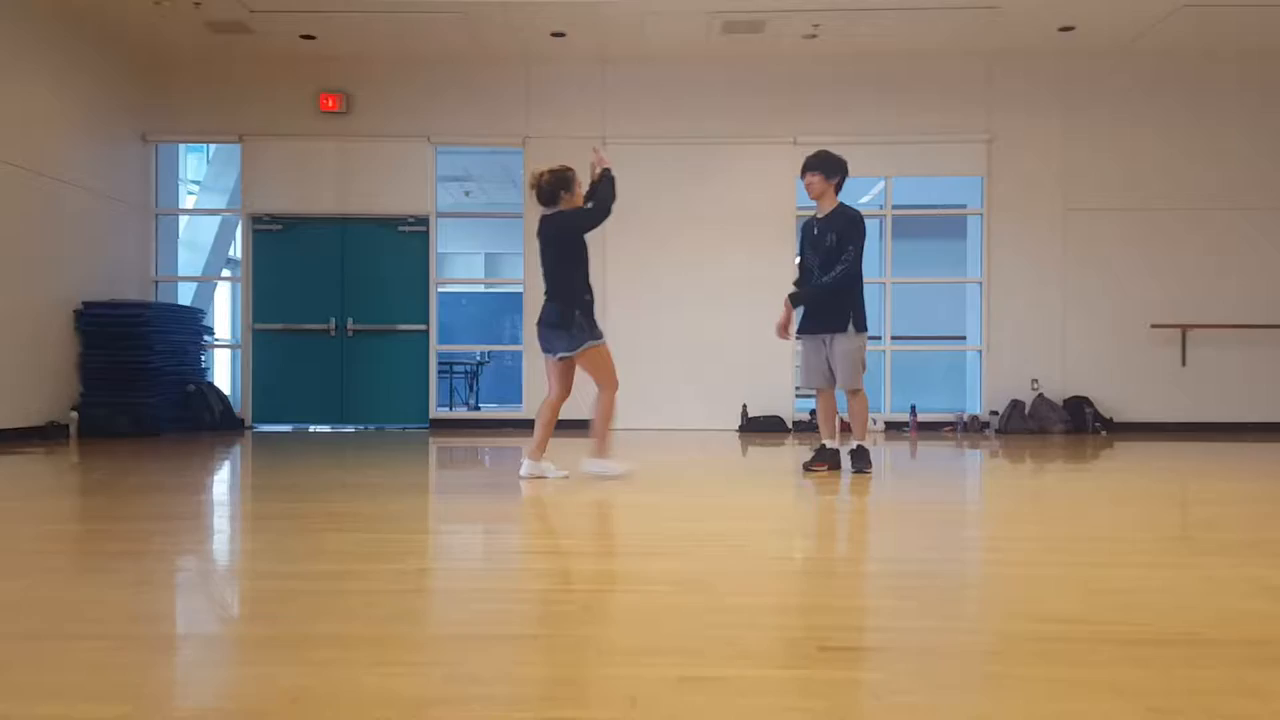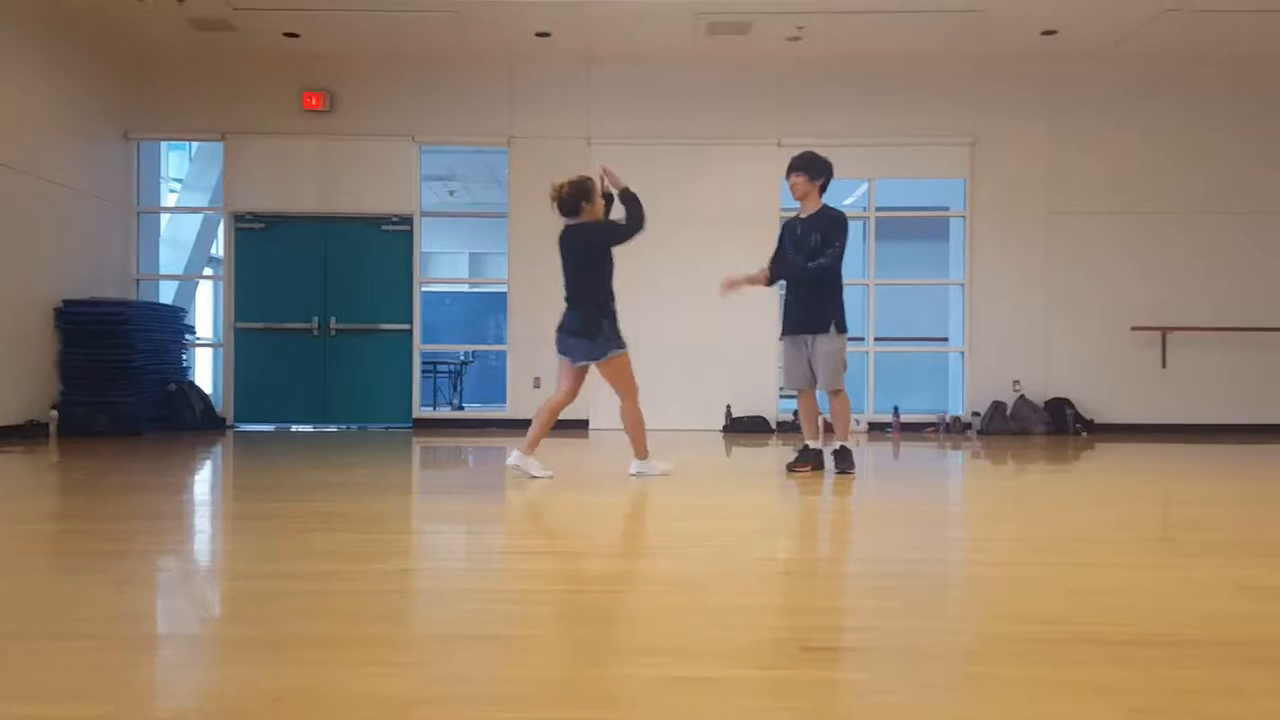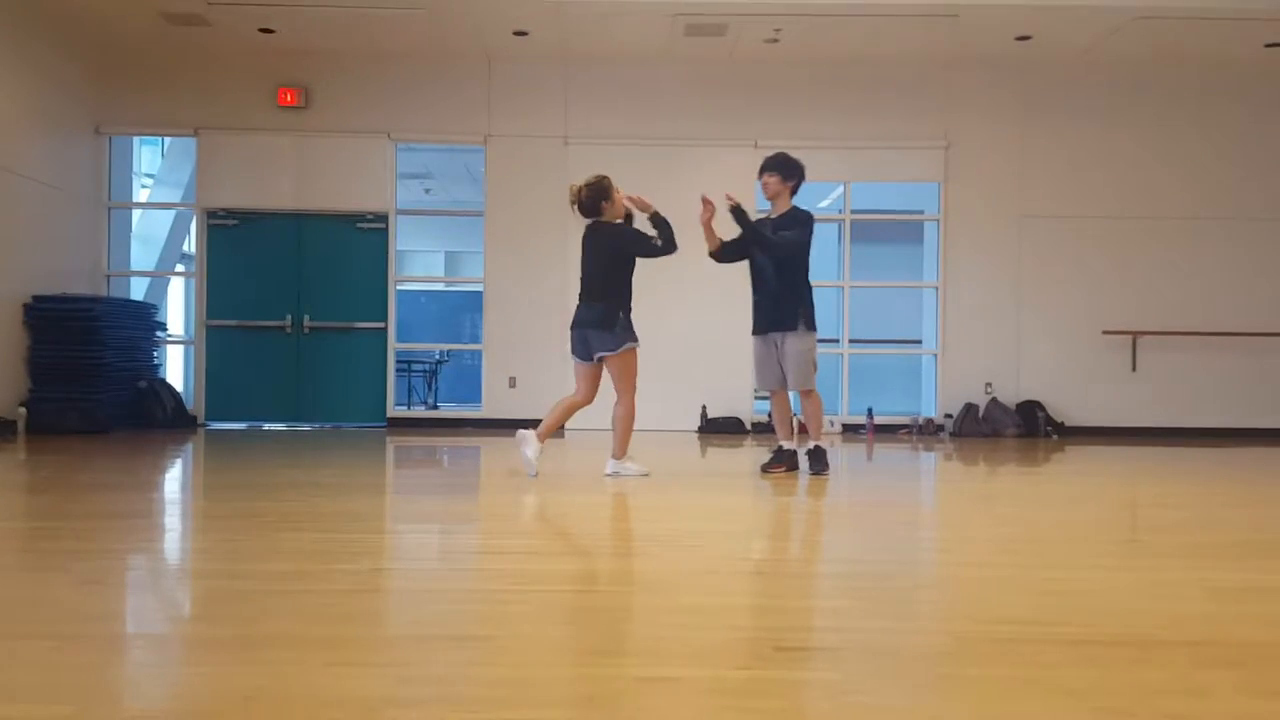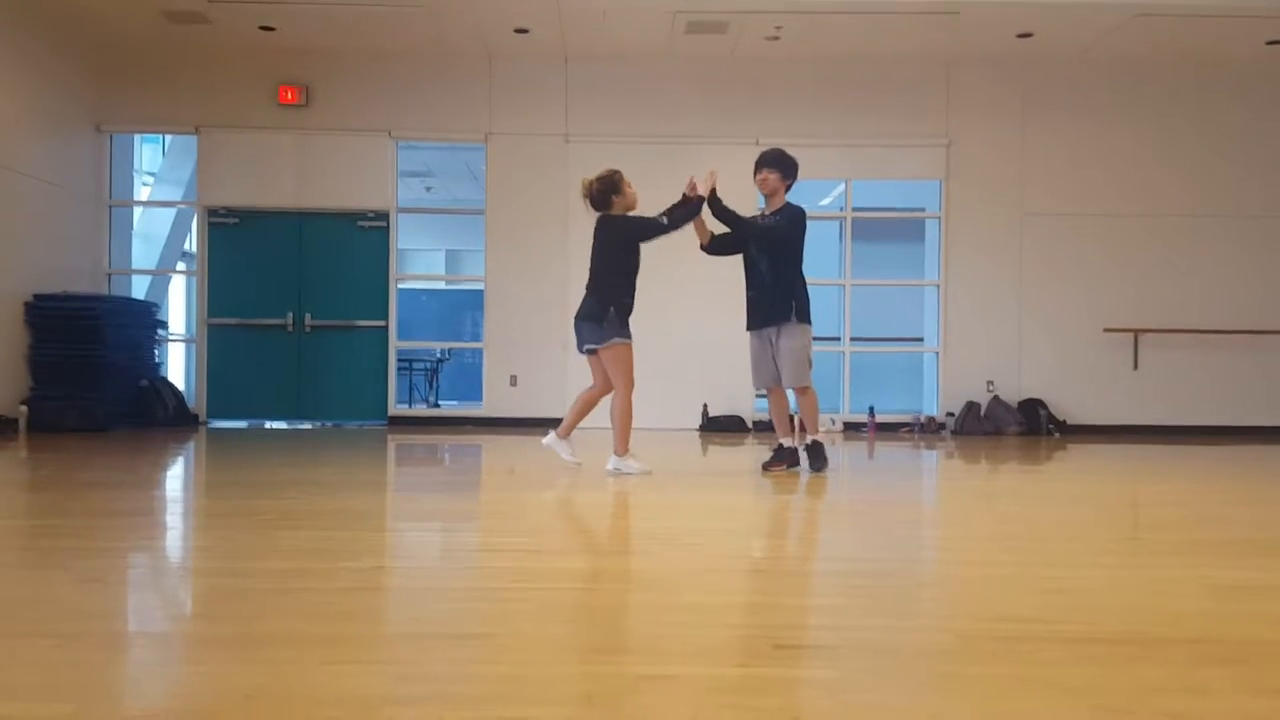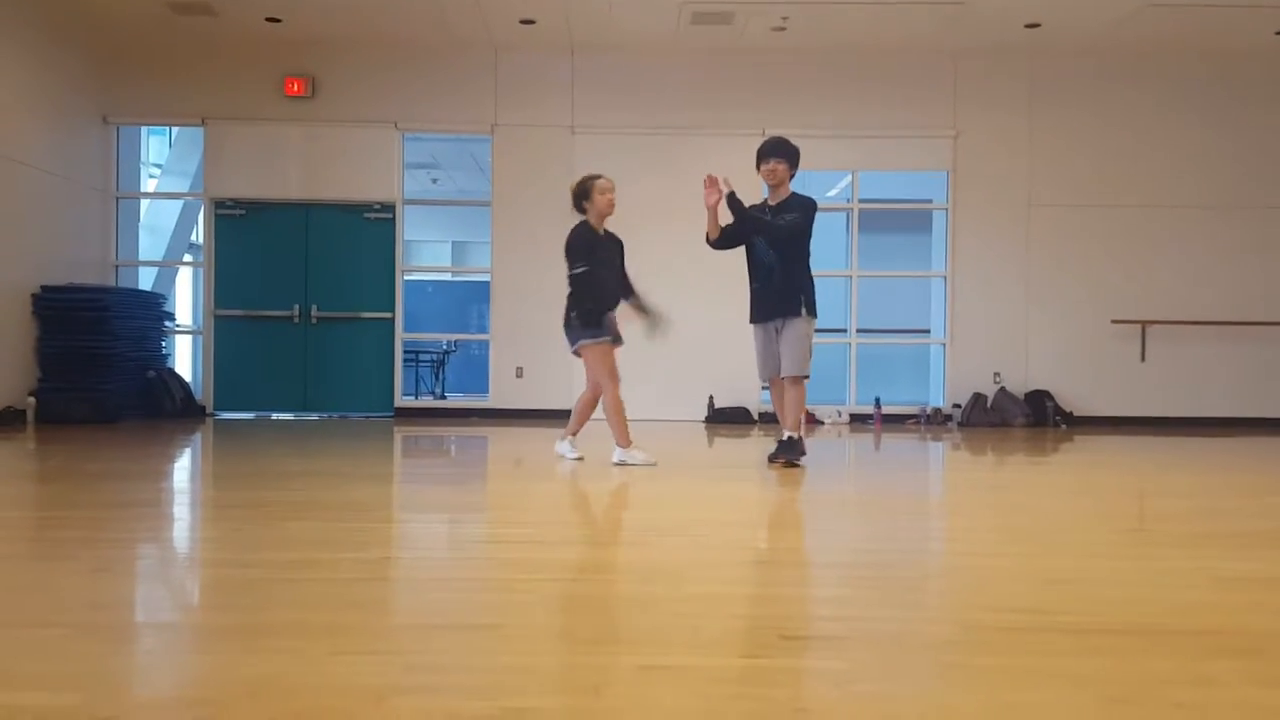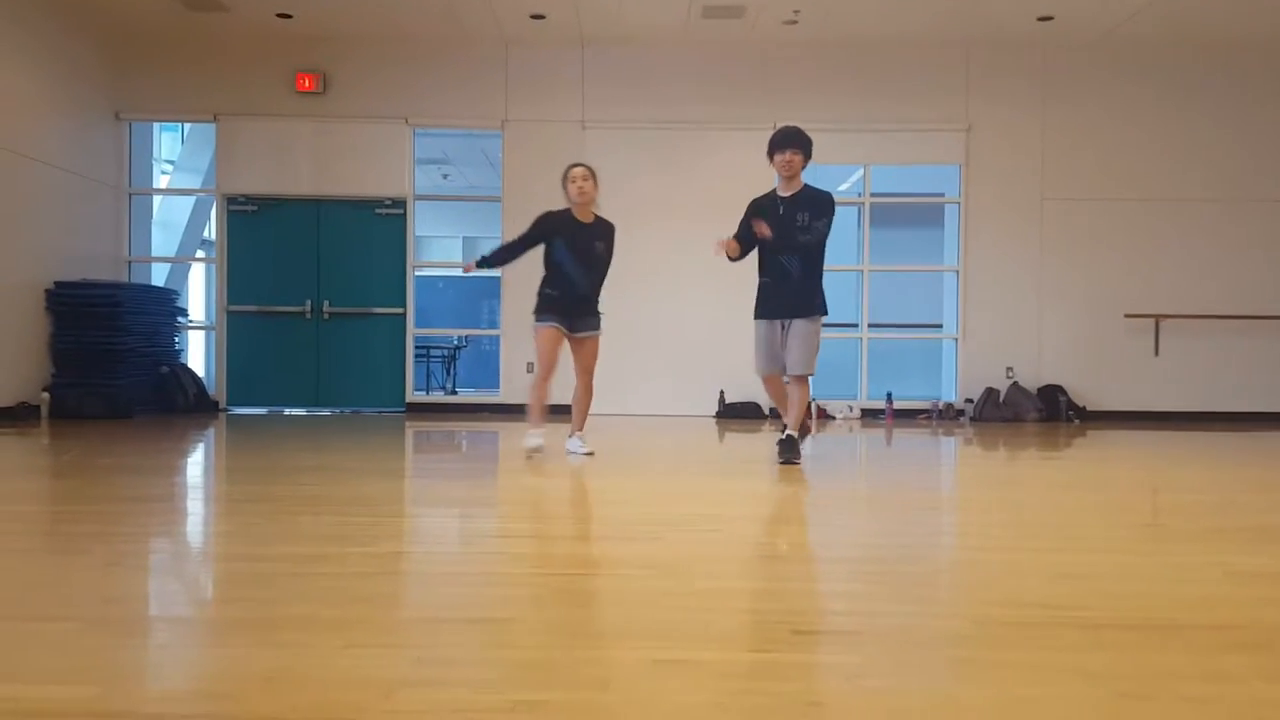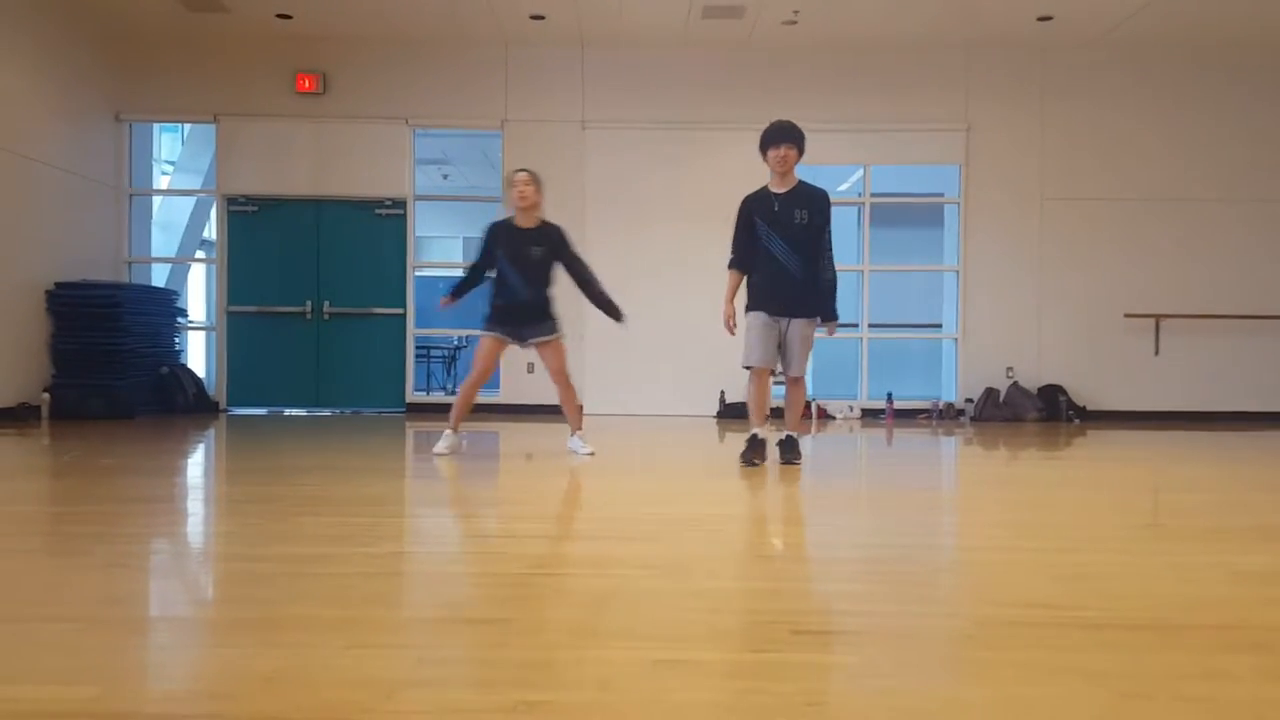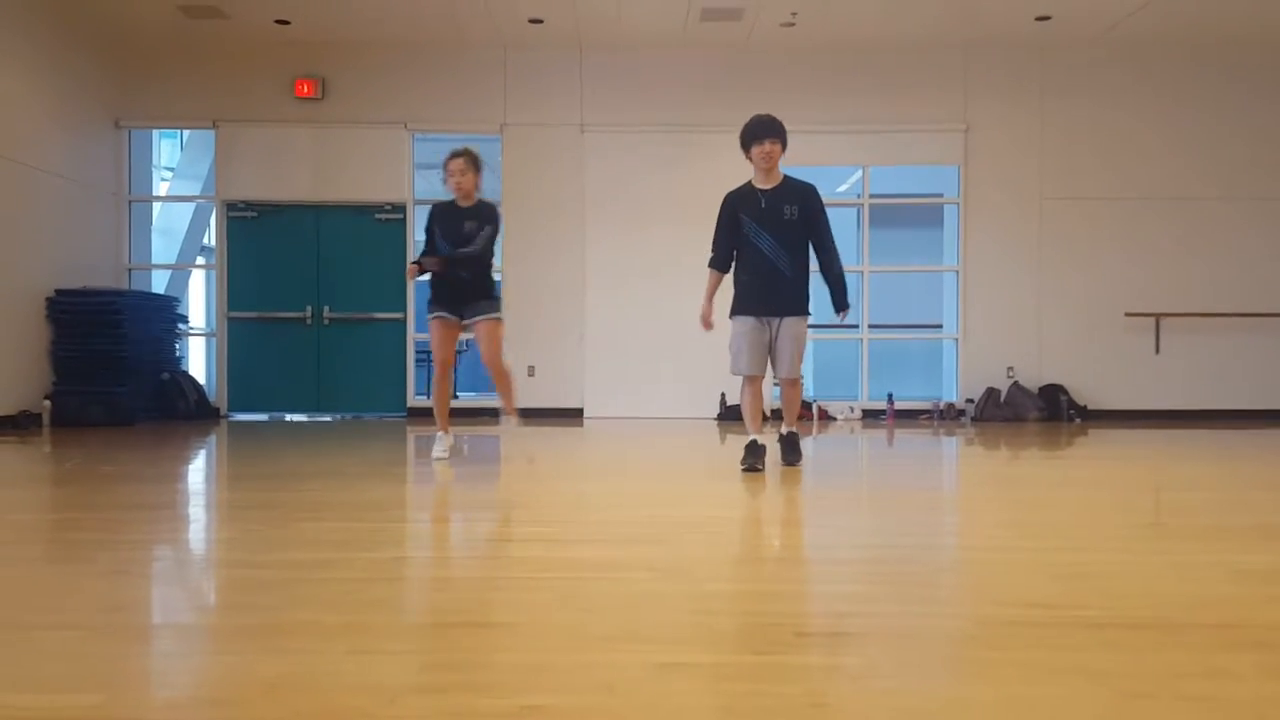
dt=0.3s
person 1, frame 1
left shoulder: (851, 219)
right shoulder: (808, 227)
left elbow: (846, 271)
left wrist: (798, 299)
right wrist: (788, 311)
left hip: (845, 318)
right hip: (813, 320)
left knee: (852, 386)
right knee: (821, 387)
left ankle: (860, 448)
right ankle: (829, 449)
person 1, frame 2
left shoulder: (834, 220)
right shoulder: (790, 227)
left elbow: (828, 266)
right elbow: (775, 270)
left wrist: (782, 271)
right wrist: (746, 280)
left hip: (826, 319)
right hip: (795, 319)
left knee: (834, 386)
right knee: (803, 388)
left ankle: (842, 448)
right ankle: (812, 449)
person 1, frame 3
left shoulder: (802, 220)
right shoulder: (758, 228)
left elbow: (779, 249)
right elbow: (723, 253)
left wrist: (739, 216)
right wrist: (706, 224)
left hip: (796, 317)
right hip: (765, 318)
left knee: (805, 386)
right knee: (775, 388)
left ankle: (816, 449)
right ankle: (786, 450)
person 1, frame 4
left shoulder: (793, 216)
right shoulder: (753, 225)
left elbow: (754, 232)
right elbow: (713, 246)
left wrist: (714, 203)
right wrist: (696, 214)
left hip: (790, 312)
right hip: (760, 314)
left knee: (800, 383)
right knee: (771, 385)
left ankle: (814, 444)
right ankle: (786, 447)
person 1, frame 5
left shoulder: (804, 206)
right shoulder: (752, 214)
left elbow: (778, 233)
right elbow: (718, 241)
left wrist: (736, 206)
right wrist: (712, 211)
left hip: (796, 305)
right hip: (763, 307)
left knee: (792, 375)
right knee: (773, 378)
left ankle: (789, 438)
right ankle: (792, 438)
person 1, frame 6
left shoulder: (821, 201)
right shoulder: (760, 206)
left elbow: (813, 242)
right elbow: (741, 249)
left wrist: (775, 239)
right wrist: (730, 246)
left hip: (805, 303)
right hip: (768, 303)
left knee: (798, 373)
right knee: (769, 373)
left ankle: (791, 437)
right ankle: (793, 423)
person 1, frame 7
left shoulder: (816, 199)
right shoulder: (752, 203)
left elbow: (823, 255)
right elbow: (740, 258)
left wrist: (828, 307)
right wrist: (728, 301)
left hip: (802, 304)
right hip: (760, 303)
left knee: (794, 375)
right knee: (757, 369)
left ankle: (789, 438)
right ankle: (756, 437)
person 1, frame 8
left shoulder: (804, 194)
right shoulder: (735, 201)
left elbow: (824, 247)
right elbow: (721, 255)
left wrist: (839, 296)
right wrist: (708, 300)
left hip: (792, 304)
right hip: (748, 305)
left knee: (790, 377)
right knee: (751, 375)
left ankle: (789, 433)
right ankle: (754, 443)
person 2, frame 1
left shoulder: (550, 225)
right shoulder: (564, 224)
left elbow: (588, 209)
right elbow: (603, 206)
left wrist: (597, 178)
right wrist: (605, 171)
left hip: (552, 319)
right hip: (573, 319)
left knee: (558, 393)
right knee: (608, 385)
left ankle: (534, 460)
right ankle: (598, 457)
person 2, frame 2
left shoulder: (571, 235)
right shoulder: (590, 236)
right elbow: (635, 223)
left wrist: (608, 193)
right wrist: (622, 190)
left hip: (572, 326)
right hip: (598, 329)
left knee: (563, 396)
right knee: (629, 394)
left ankle: (523, 453)
right ankle: (642, 460)
person 2, frame 3
left shoulder: (595, 233)
right shoulder: (617, 235)
right elbow: (665, 246)
left wrist: (630, 213)
right wrist: (652, 214)
left hip: (584, 321)
right hip: (610, 322)
left knee: (584, 394)
right knee: (626, 392)
left ankle: (535, 436)
right ankle: (619, 460)
person 2, frame 4
left shoulder: (610, 226)
right shoulder: (621, 226)
left elbow: (658, 222)
right elbow: (668, 225)
left wrist: (686, 198)
right wrist: (696, 199)
left hip: (592, 316)
right hip: (606, 316)
left knee: (603, 385)
right knee: (624, 387)
left ankle: (560, 436)
right ankle: (620, 457)
person 2, frame 5
left shoulder: (611, 241)
right shoulder: (580, 236)
left elbow: (621, 281)
right elbow: (585, 282)
left wrist: (645, 308)
right wrist: (614, 311)
left hip: (601, 322)
right hip: (584, 321)
left knee: (597, 387)
right knee: (609, 383)
left ankle: (566, 440)
right ankle: (624, 449)
person 2, frame 6
left shoulder: (606, 230)
right shoulder: (551, 221)
right elbow: (518, 246)
right wrist: (482, 262)
left hip: (586, 311)
right hip: (552, 307)
left knee: (586, 377)
right knee: (544, 370)
left ankle: (576, 436)
right ankle: (535, 431)
person 2, frame 7
left shoulder: (552, 234)
right shoulder: (497, 232)
left elbow: (579, 272)
right elbow: (480, 268)
left wrist: (609, 307)
right wrist: (454, 294)
left hip: (538, 317)
right hip: (502, 316)
left knee: (561, 378)
right knee: (476, 376)
left ankle: (576, 436)
right ankle: (451, 433)
person 2, frame 8
left shoulder: (487, 212)
right shoulder: (438, 212)
left elbow: (481, 251)
right elbow: (430, 252)
left wrist: (445, 260)
right wrist: (417, 266)
left hip: (481, 297)
right hip: (444, 297)
left knee: (493, 363)
right knee: (441, 366)
left ankle: (510, 414)
right ankle: (443, 433)
